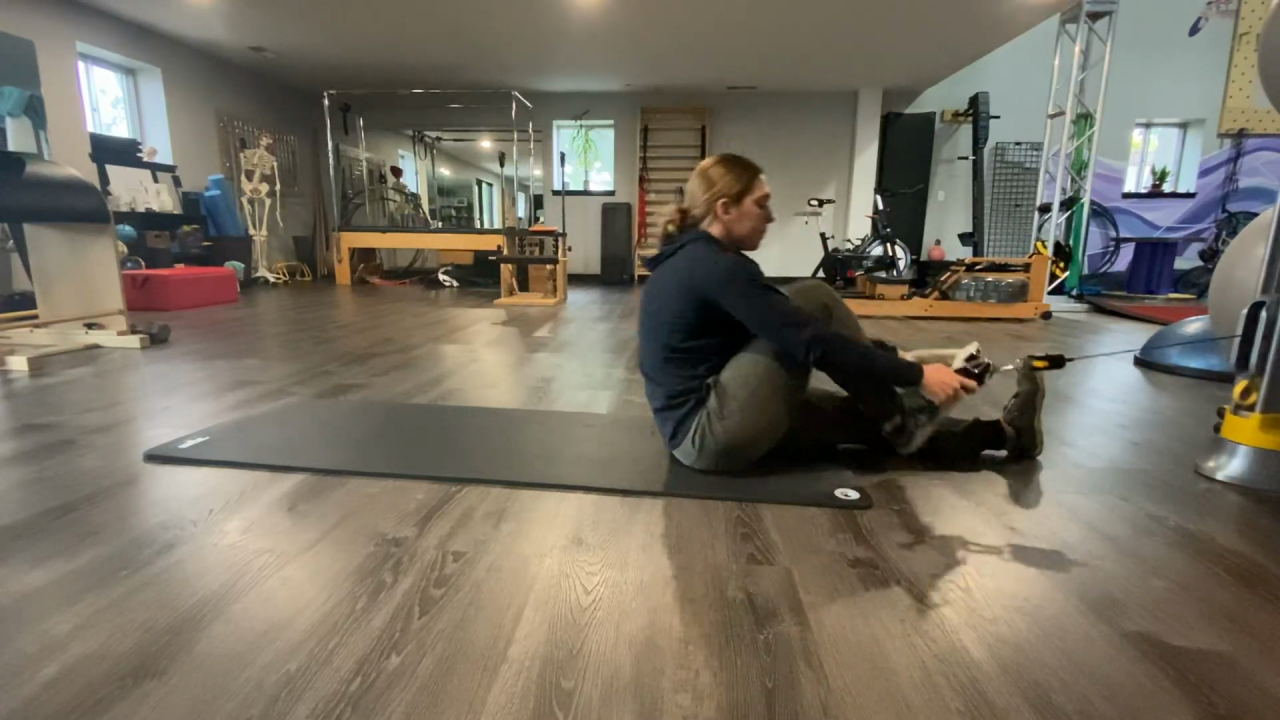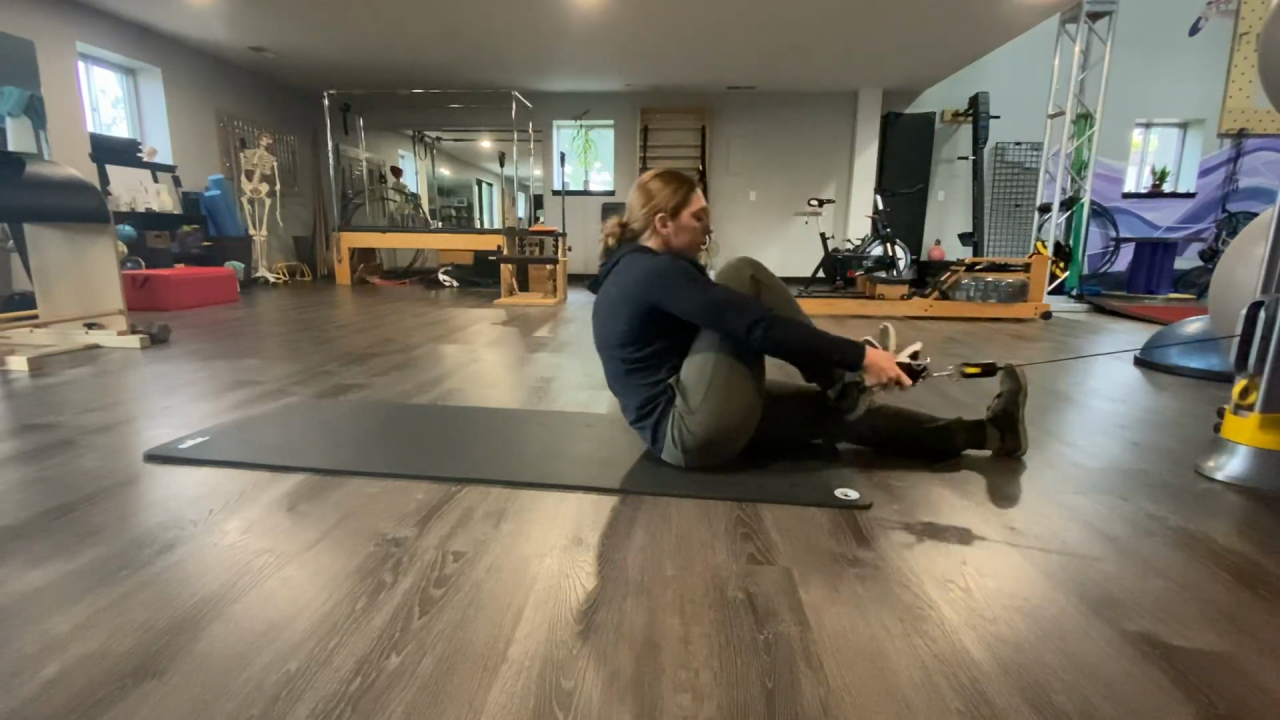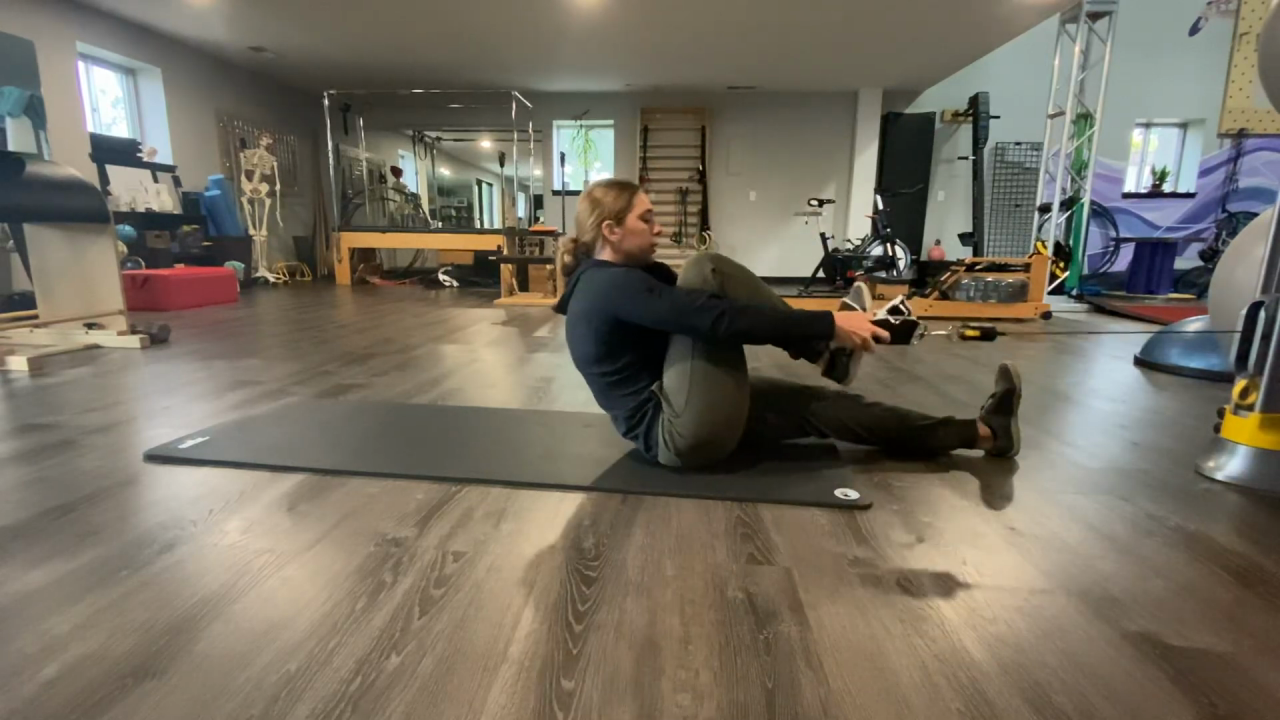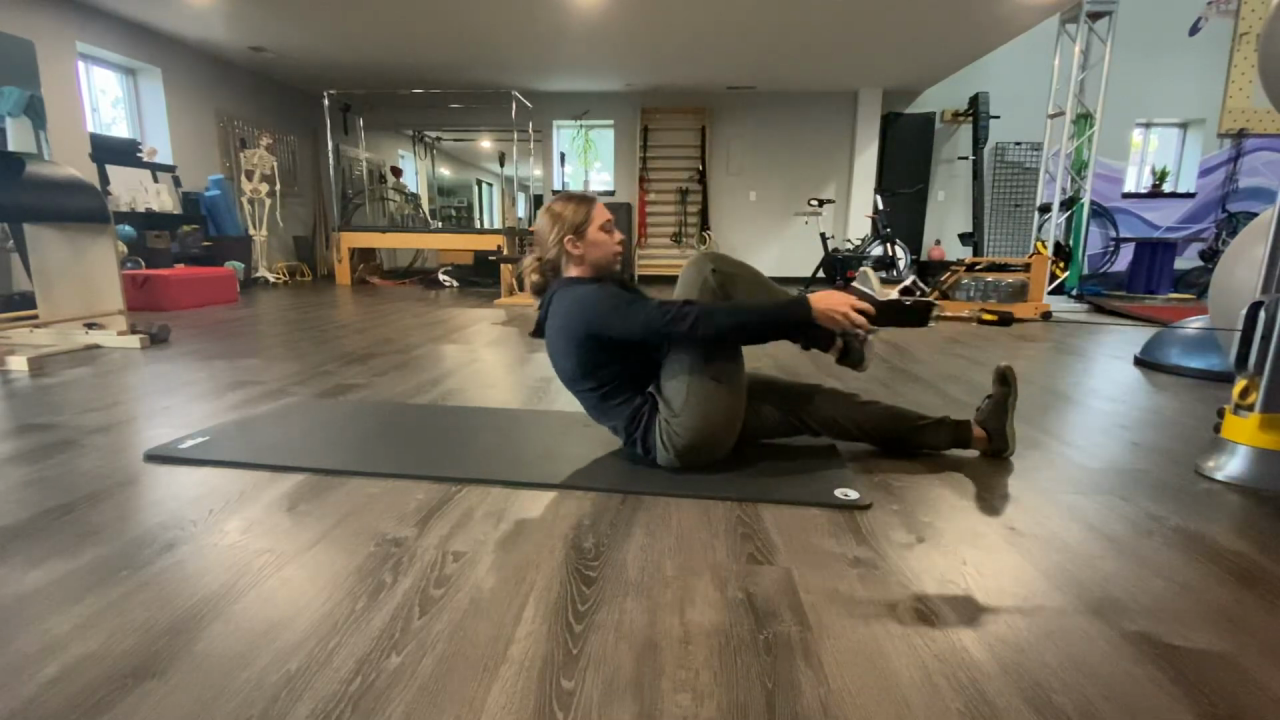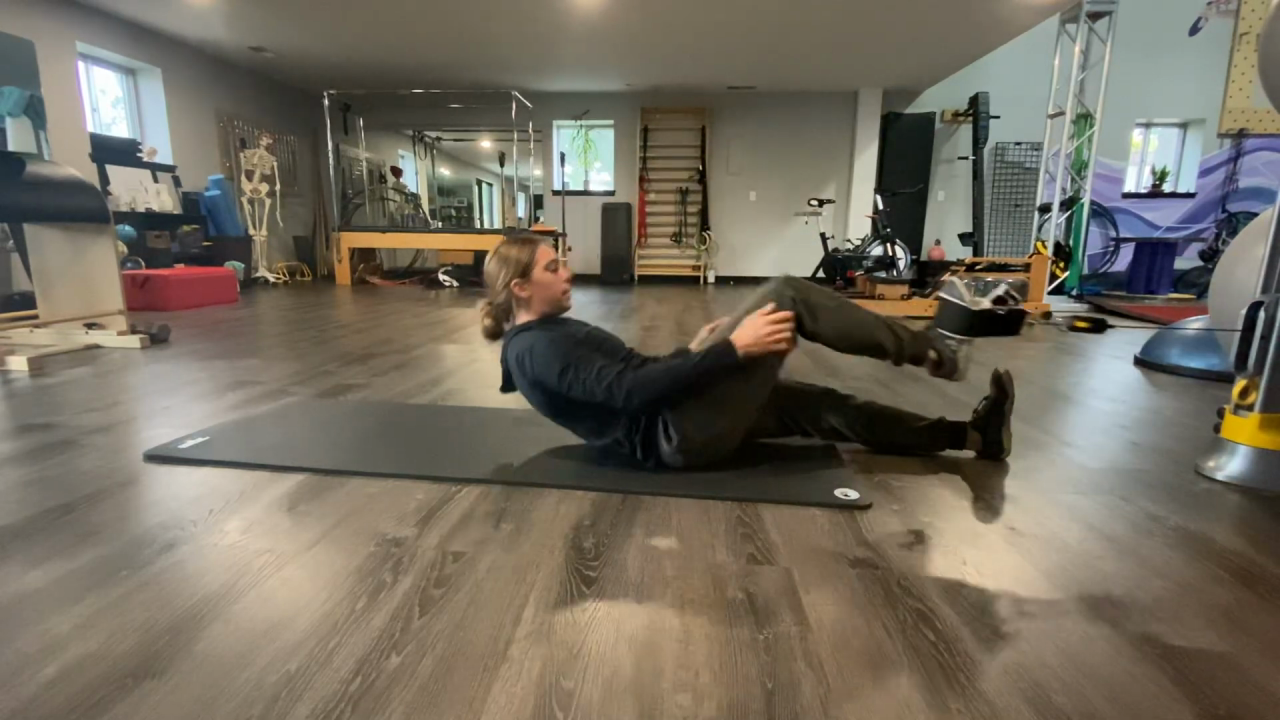
dt=0.4s
person 1, frame 1
left shoulder: (696, 259)
right shoulder: (715, 267)
left elbow: (789, 327)
right elbow: (812, 339)
left wrist: (895, 359)
right wrist: (916, 374)
left hip: (705, 423)
right hip: (712, 435)
left knee: (860, 413)
right knee: (814, 302)
left ankle: (1002, 434)
right ankle: (900, 420)
person 1, frame 2
left shoulder: (642, 269)
right shoulder: (656, 273)
left elbow: (733, 323)
right elbow: (755, 325)
right wrist: (858, 356)
left hip: (688, 422)
right hip: (691, 433)
left knee: (831, 409)
right knee: (742, 276)
left ankle: (988, 433)
right ankle: (841, 384)
person 1, frame 3
left shoulder: (619, 277)
right shoulder: (615, 287)
left elbow: (696, 309)
right elbow: (718, 318)
right wrist: (826, 326)
left hip: (682, 419)
right hip: (684, 435)
left knee: (821, 403)
right knee: (707, 271)
left ankle: (980, 432)
right ankle: (822, 354)
person 1, frame 4
left shoulder: (587, 295)
right shoulder: (585, 303)
left elbow: (668, 333)
right elbow: (695, 322)
left wrist: (776, 322)
right wrist: (805, 310)
left hip: (680, 417)
right hip: (682, 437)
left knee: (814, 402)
right knee: (706, 272)
left ankle: (975, 433)
right ankle: (836, 341)
person 1, frame 5
left shoulder: (548, 334)
right shoulder: (540, 350)
right elbow: (634, 394)
left wrist: (696, 352)
right wrist: (733, 347)
left hip: (676, 424)
right hip: (683, 435)
left knee: (813, 404)
right knee: (788, 297)
left ankle: (970, 435)
right ankle: (928, 355)
